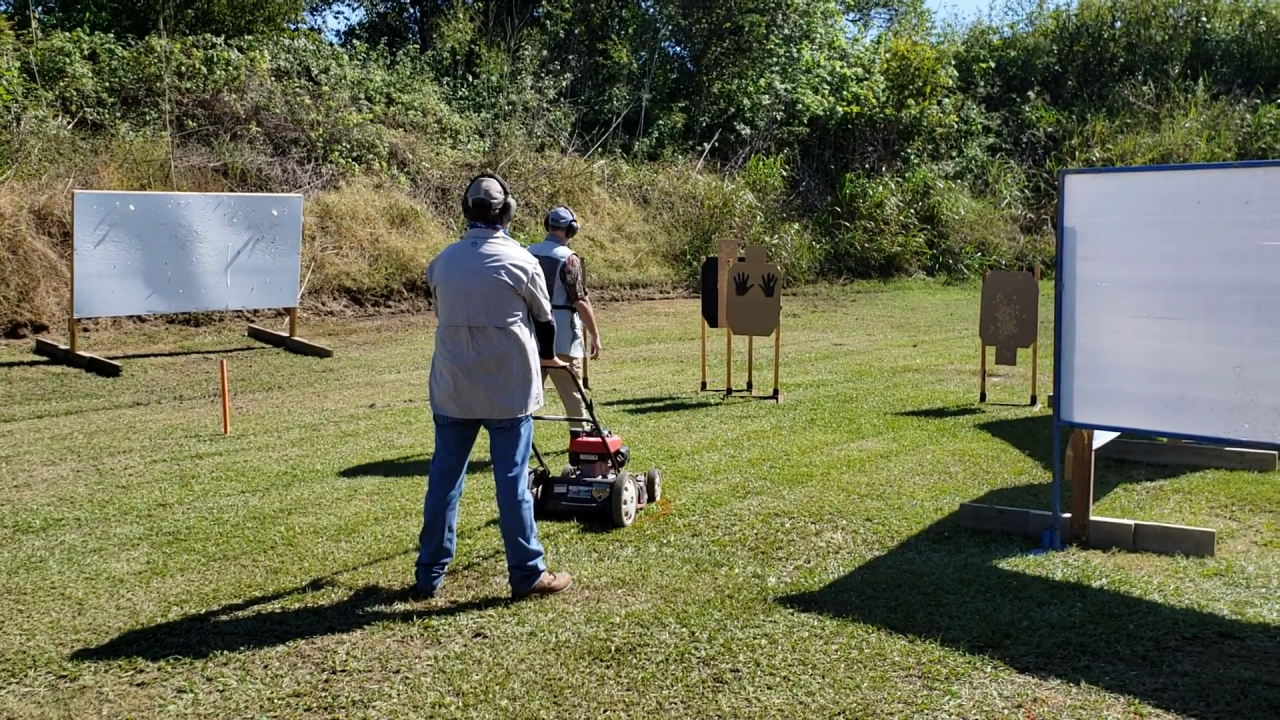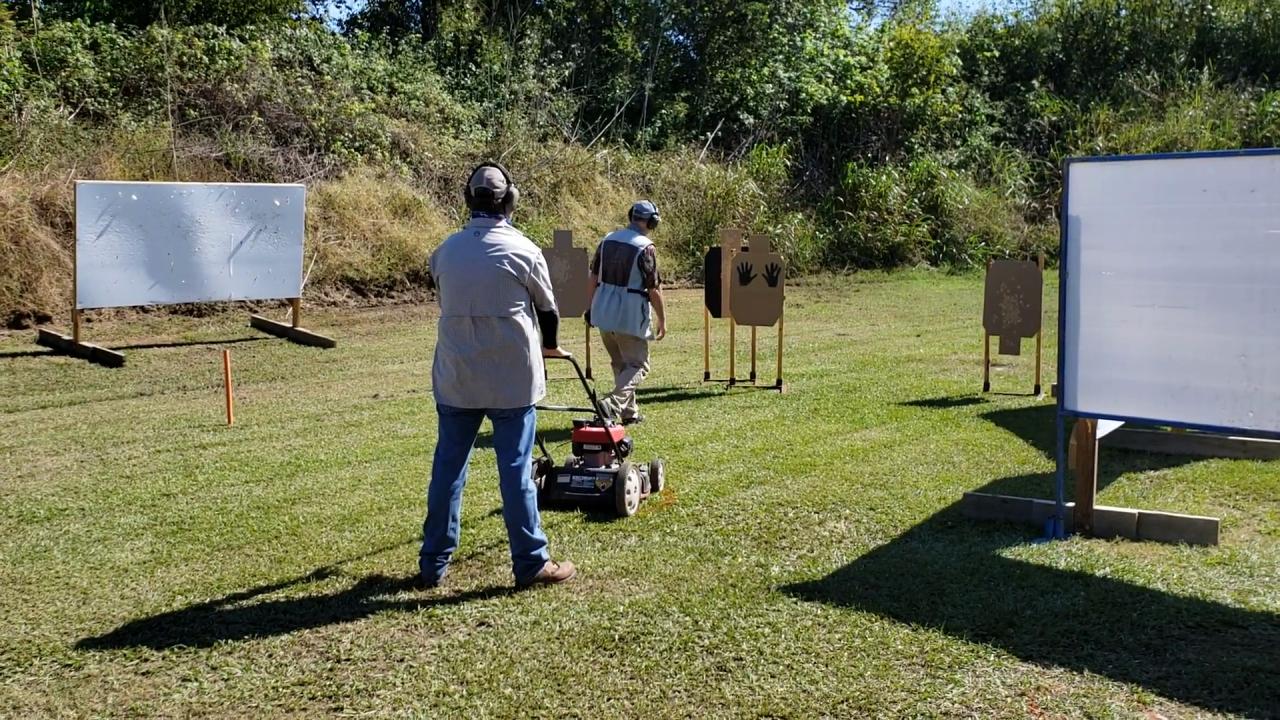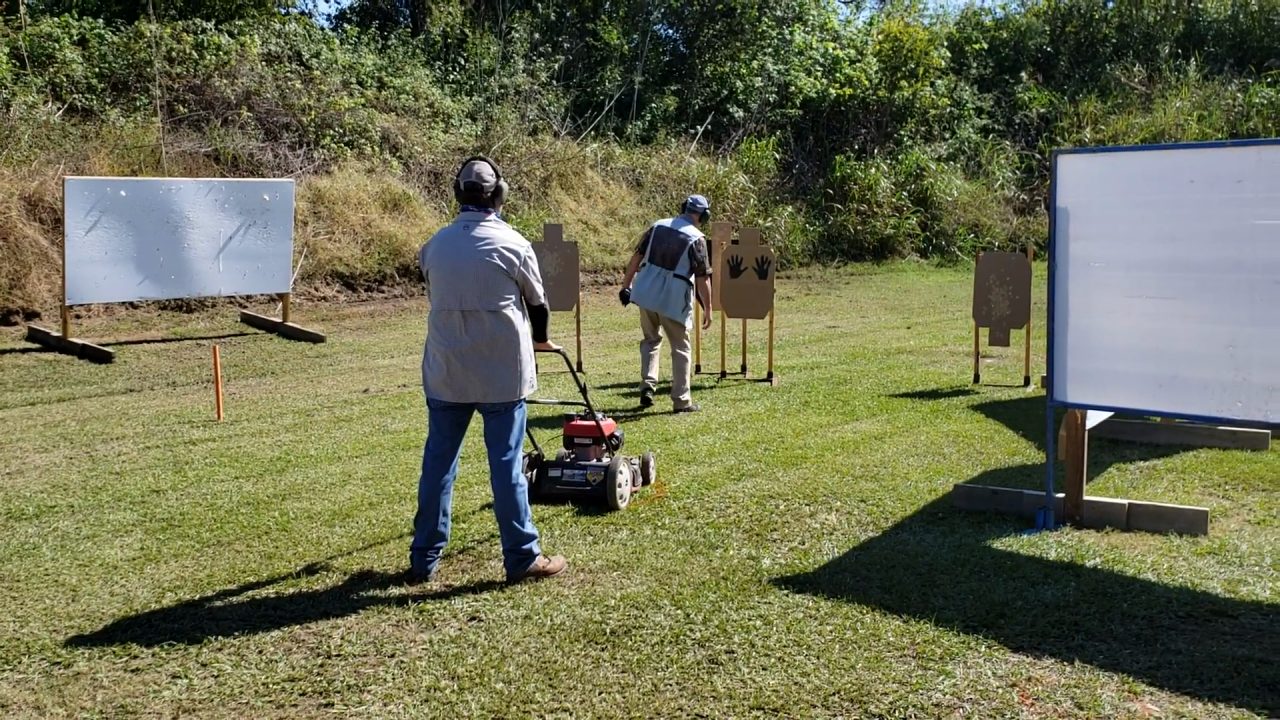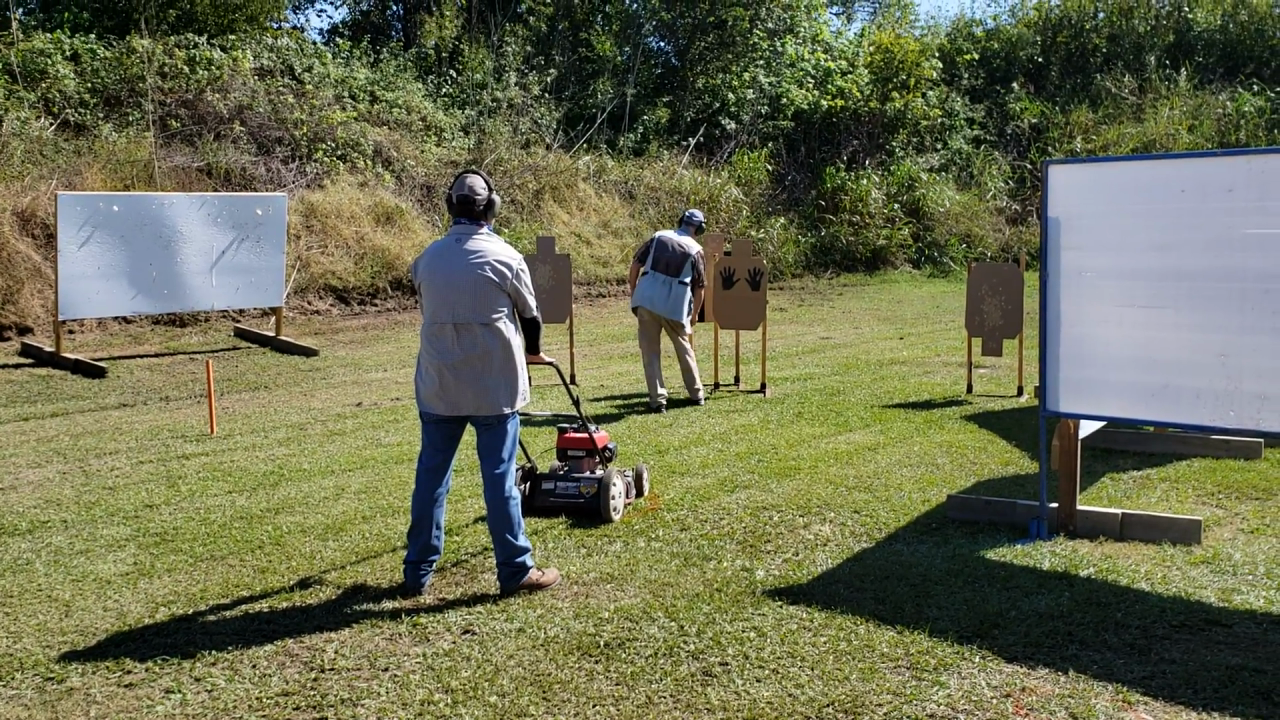
dt=0.7s
person 1, frame 1
left shoulder: (442, 261)
right shoulder: (520, 261)
right elbow: (544, 318)
right wrist: (547, 357)
left hip: (452, 387)
right hip: (508, 388)
left knee: (444, 478)
right knee: (512, 481)
left ankle: (429, 574)
right ankle: (528, 574)
person 1, frame 2
left shoulder: (445, 251)
right shoulder: (523, 251)
right elbow: (547, 308)
right wrist: (550, 346)
left hip: (456, 377)
right hip: (511, 378)
left knee: (447, 468)
right knee: (515, 470)
left ankle: (433, 563)
right ankle: (531, 563)
person 1, frame 3
left shoulder: (435, 245)
right shoulder: (513, 244)
right elbow: (537, 302)
right wrist: (541, 340)
left hip: (445, 372)
right hip: (502, 372)
left knee: (438, 462)
right knee: (506, 465)
left ankle: (424, 558)
right ankle: (522, 558)
person 1, frame 4
left shoulder: (427, 258)
right shoulder: (505, 257)
right elbow: (529, 314)
right wrist: (533, 352)
left hip: (438, 385)
right hip: (493, 386)
left knee: (431, 476)
right knee: (499, 477)
left ankle: (417, 571)
right ankle: (515, 571)
person 2, frame 1
left shoulder: (528, 253)
right shoulder: (568, 258)
right elbow: (580, 301)
right wrist: (595, 335)
right hip: (560, 333)
right knee: (571, 390)
right ankle: (582, 437)
person 2, frame 2
left shoulder: (608, 239)
right shoulder: (645, 247)
left elbow: (594, 276)
right elbow: (653, 289)
left wrist: (592, 305)
right wrist: (662, 320)
left hip: (604, 312)
right hip: (631, 315)
left knee: (621, 364)
right knee: (637, 366)
left ankle: (628, 412)
right ankle: (611, 408)
person 2, frame 3
left shoulder: (658, 226)
right shoulder: (696, 238)
left elbow: (636, 257)
right elbow: (703, 278)
left wrist: (626, 283)
right wrist: (708, 310)
left hip: (647, 293)
right hip: (673, 299)
left knee: (651, 341)
right knee: (680, 349)
left ankle: (648, 385)
right ankle: (681, 401)
person 2, frame 4
left shoulder: (658, 237)
right shoulder: (695, 250)
left elbow: (635, 265)
right elbow: (698, 288)
left wrist: (633, 289)
right wrist: (694, 313)
left hip: (647, 299)
right hip: (675, 305)
left knee: (650, 352)
right knee: (684, 349)
left ankle: (657, 400)
right ankle: (696, 394)
